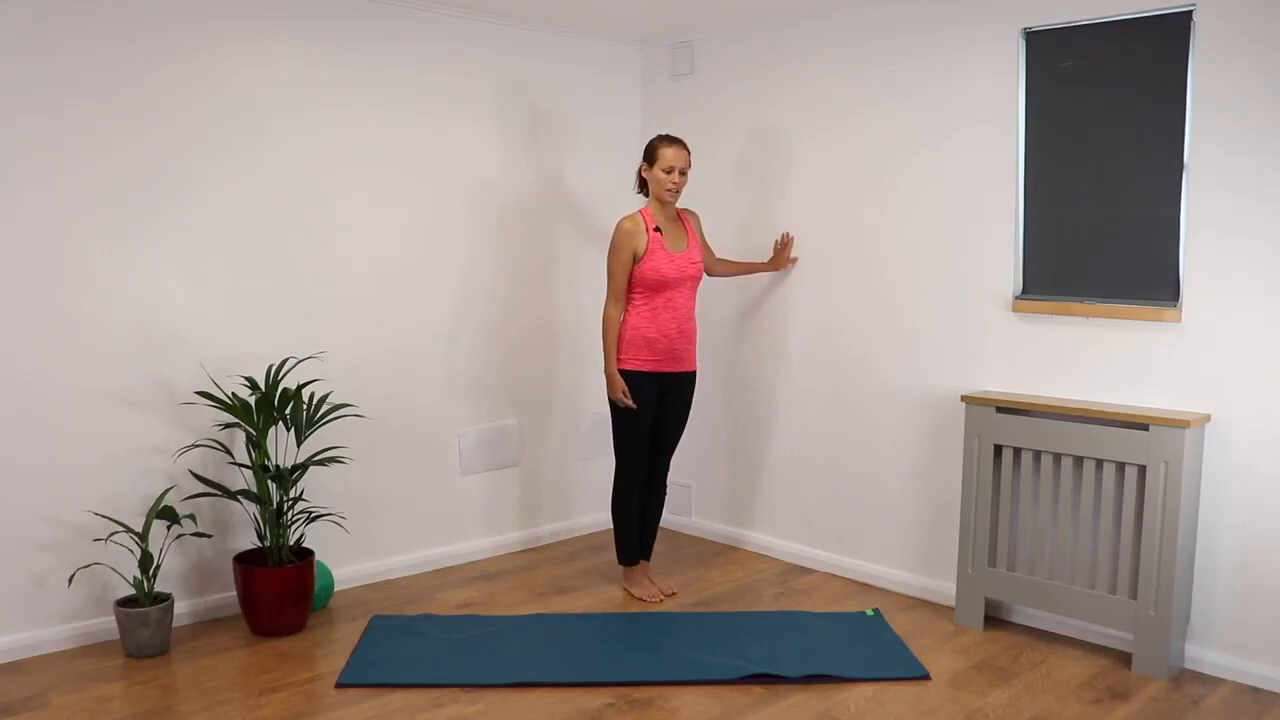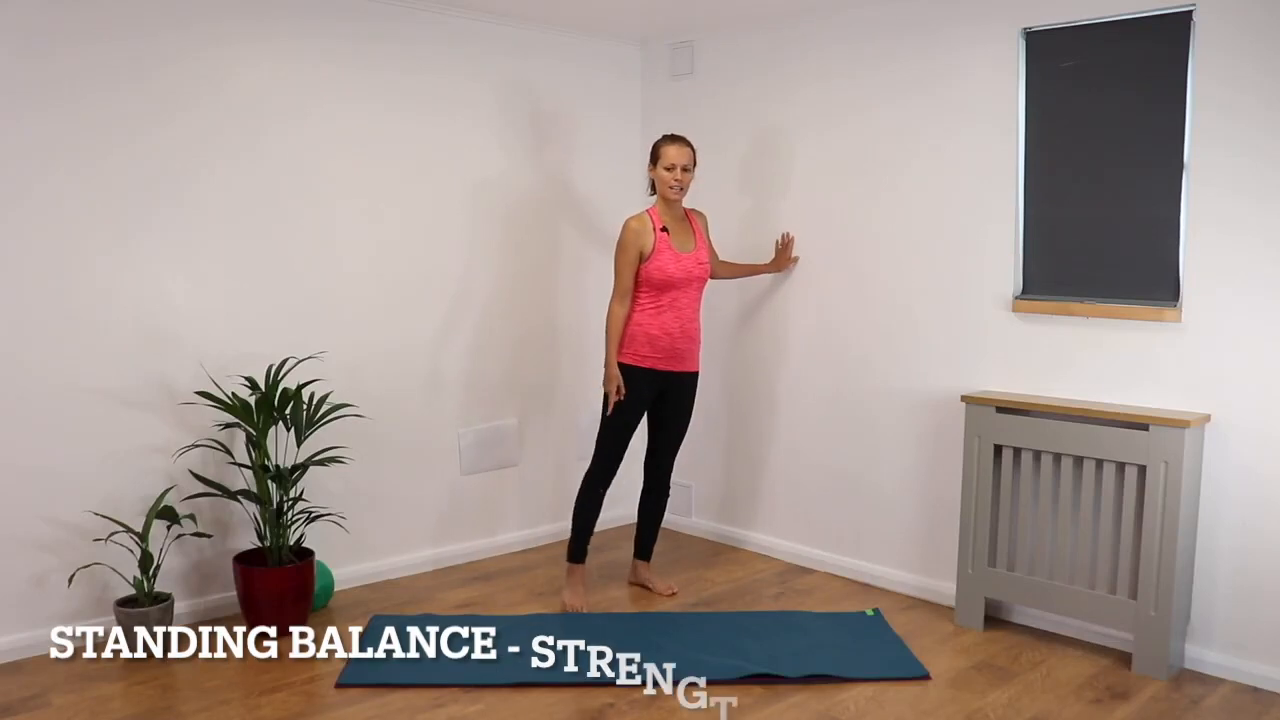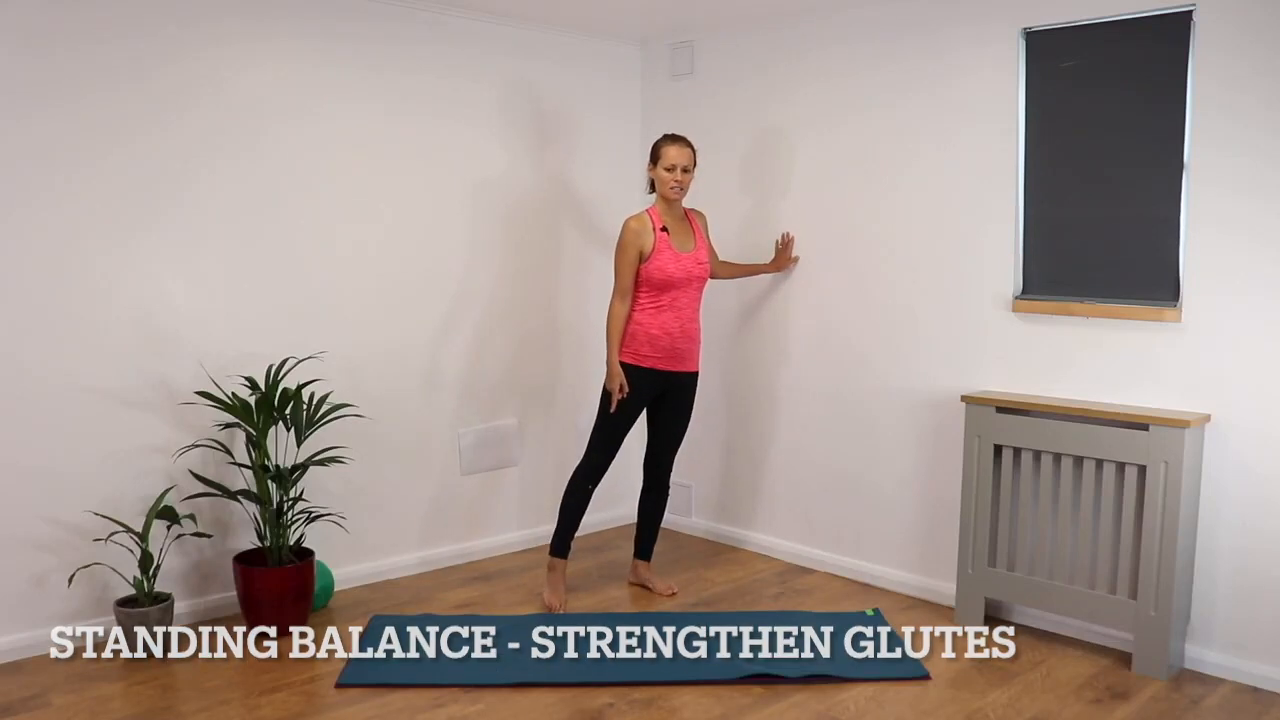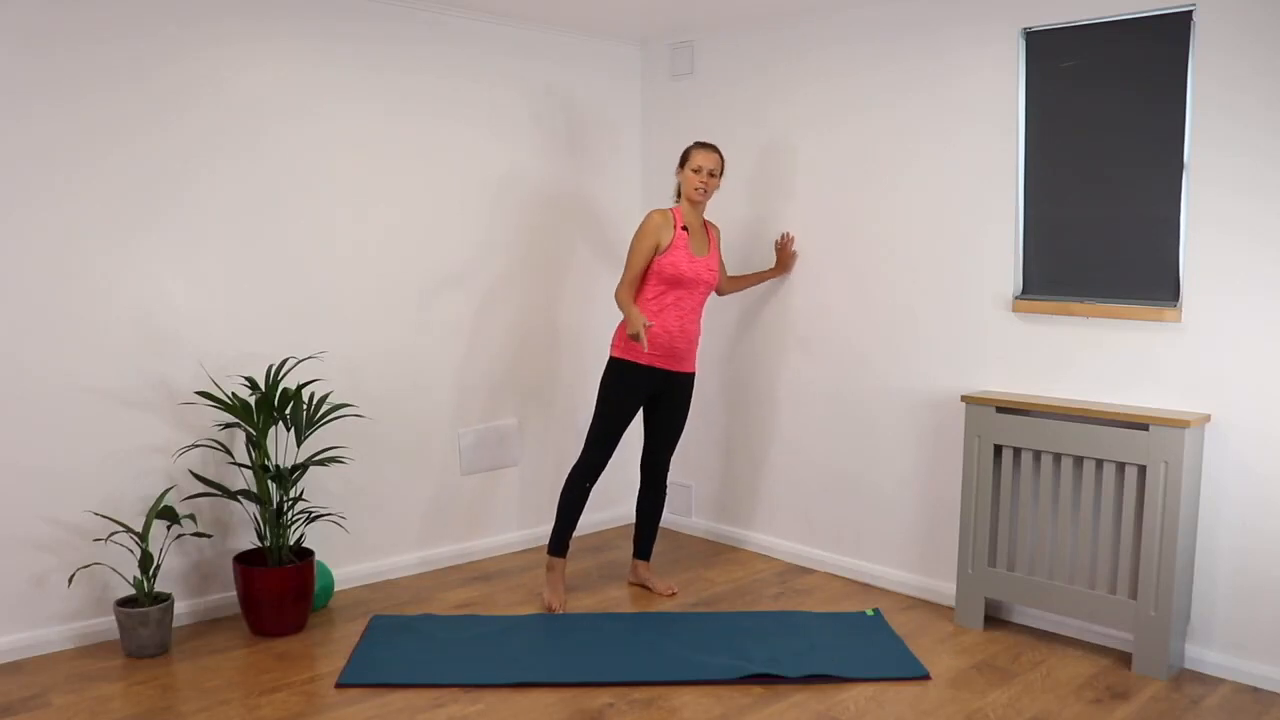
dt=0.7s
person 1, frame 1
left shoulder: (690, 222)
right shoulder: (630, 229)
left elbow: (711, 265)
right elbow: (614, 304)
left wrist: (769, 265)
right wrist: (611, 370)
left hip: (680, 368)
right hip: (637, 367)
left knee: (658, 471)
right knee: (631, 470)
left ankle: (644, 564)
right ankle: (630, 570)
person 1, frame 2
left shoulder: (698, 222)
right shoulder: (637, 228)
left elbow: (713, 268)
right elbow: (620, 301)
left wrist: (770, 266)
right wrist: (611, 365)
left hip: (683, 367)
right hip: (638, 364)
left knee: (660, 470)
right knee: (605, 465)
left ankle: (641, 566)
right ankle: (575, 570)
person 1, frame 3
left shoulder: (698, 221)
right shoulder: (637, 228)
left elbow: (713, 268)
right elbow: (621, 300)
left wrist: (770, 267)
right wrist: (613, 363)
left hip: (683, 368)
right hip: (638, 364)
left knee: (660, 469)
right knee: (596, 462)
left ankle: (641, 565)
right ankle: (556, 566)
person 1, frame 4
left shoulder: (712, 233)
right shoulder: (658, 222)
left elbow: (720, 285)
right elbow: (624, 288)
left wrist: (774, 271)
right wrist: (633, 314)
left hip: (680, 369)
right hip: (634, 361)
left knee: (657, 468)
right knee: (593, 459)
left ankle: (640, 565)
right ankle: (555, 566)
